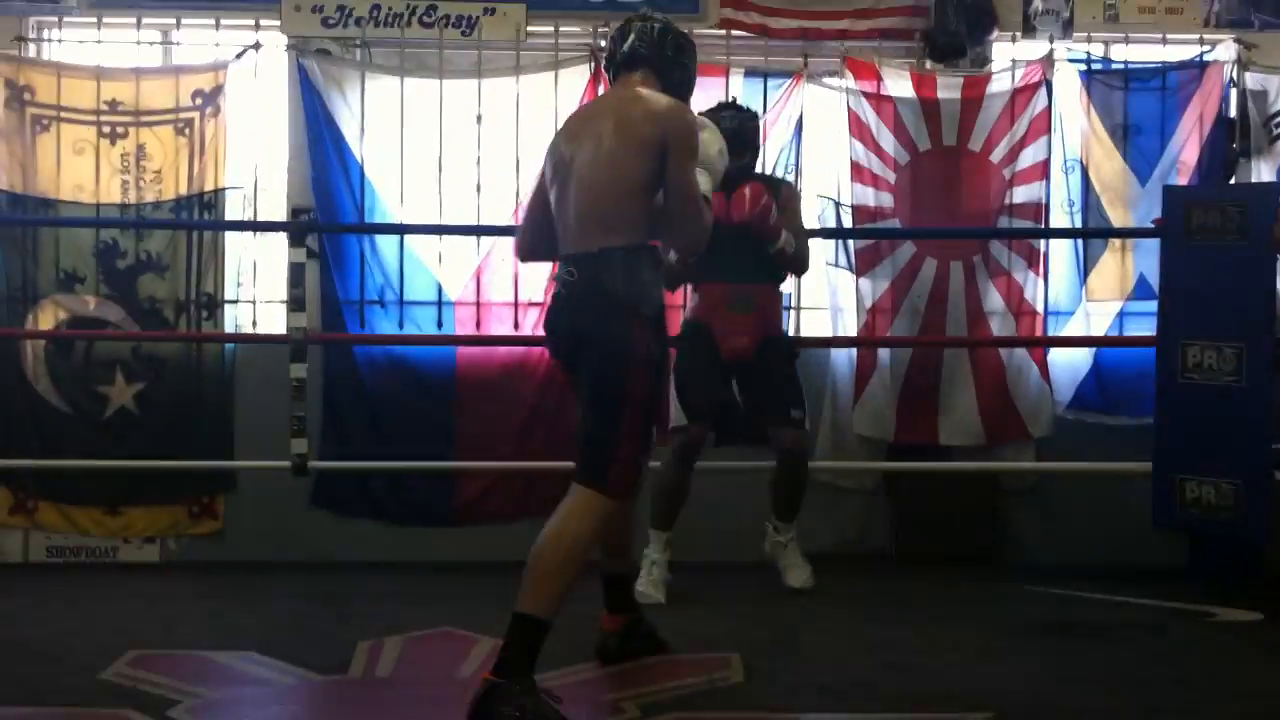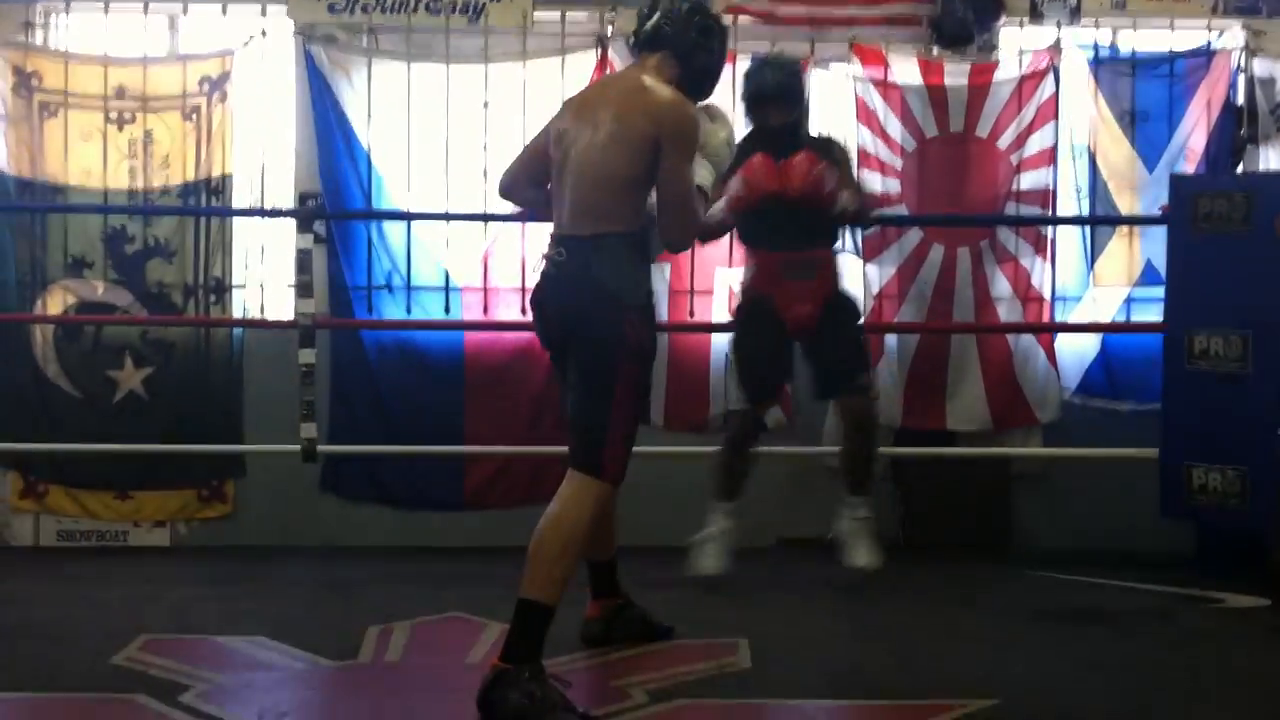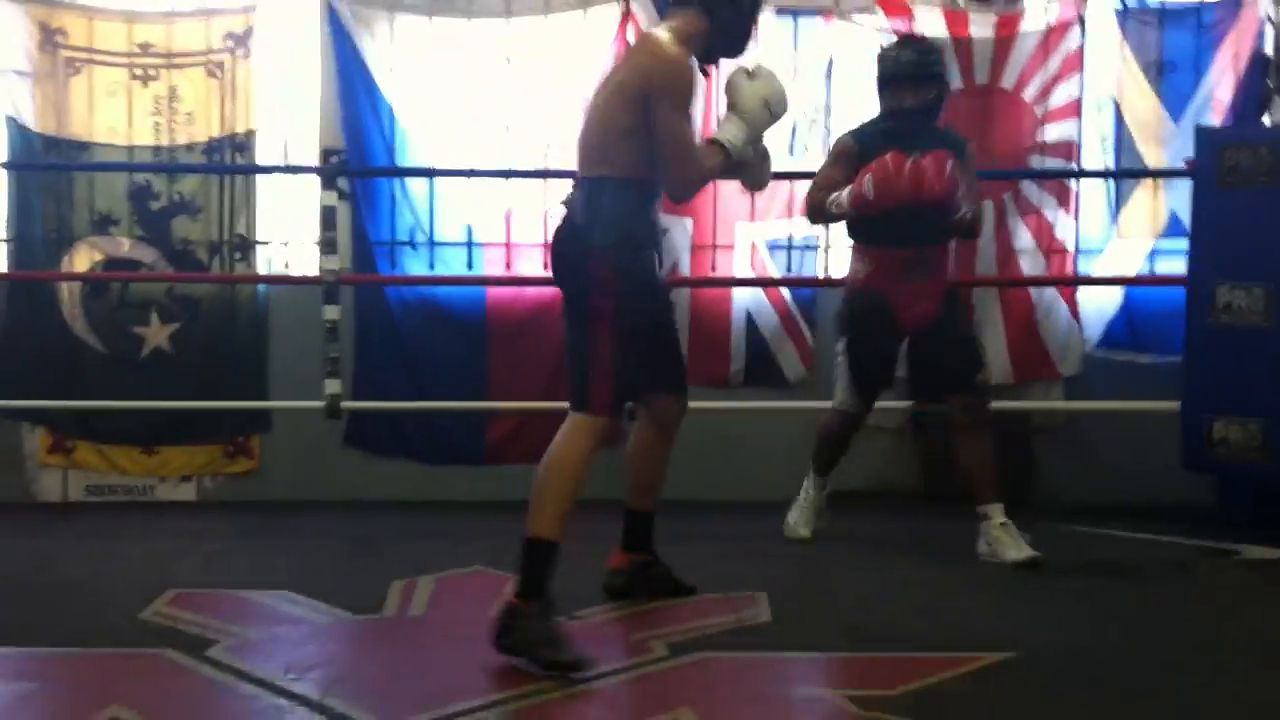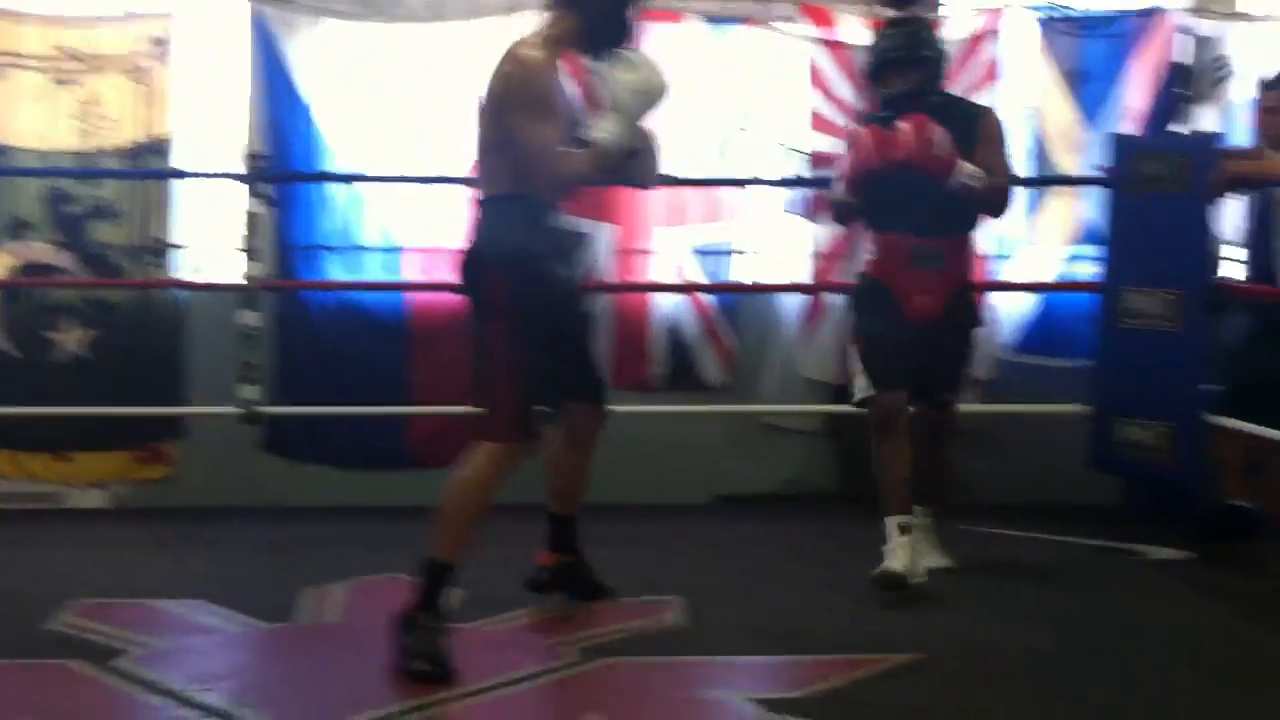
dt=0.3s
person 1, frame 1
left shoulder: (573, 127)
right shoulder: (671, 115)
left elbow: (531, 242)
right elbow: (690, 237)
right wrist: (703, 180)
left hip: (571, 304)
right hip: (623, 309)
left knee: (616, 468)
right knee: (599, 486)
left ankle: (622, 620)
person 1, frame 2
left shoulder: (583, 101)
right shoulder: (672, 109)
left elbow: (514, 186)
right elbow: (676, 234)
right wrist: (705, 171)
left hip: (561, 285)
right hip: (610, 293)
left knee: (602, 459)
right knee: (591, 473)
left ankle: (608, 606)
person 1, frame 3
right shoulder: (670, 60)
right elbow: (682, 179)
left wrist: (733, 152)
right wrist: (740, 128)
left hip: (624, 240)
right hip: (601, 242)
left knee: (665, 398)
right knee: (593, 414)
left ankle: (634, 559)
right ankle: (526, 604)
person 1, frame 4
left shoulder: (549, 68)
right shoulder: (530, 65)
left elbow: (558, 160)
right elbow: (550, 180)
left wrist: (621, 144)
right wrist: (616, 122)
left hip: (541, 255)
right hip: (508, 258)
left knee: (584, 404)
right knee: (504, 436)
left ankle: (560, 556)
right ankle: (423, 609)
person 2, frame 1
left shoulder: (778, 195)
left elbow: (799, 263)
right elbow: (669, 277)
left wrist: (773, 232)
left hip: (763, 335)
right hip: (705, 334)
left knee: (793, 445)
right knee: (686, 442)
left ankle: (783, 538)
right ankle: (655, 556)
person 2, frame 2
left shoulder: (828, 153)
right shoulder: (737, 159)
left elbow: (860, 215)
right elbow: (706, 228)
left wrist: (834, 194)
right wrist: (736, 199)
left hip: (822, 298)
right hip: (765, 300)
left knee: (859, 409)
right knee: (749, 414)
left ankle: (855, 516)
right ankle: (719, 526)
person 2, frame 3
left shoulder: (953, 147)
right shoulder: (858, 144)
left elbow: (972, 228)
right elbow: (816, 207)
left wrist: (959, 202)
right wrist: (857, 197)
left hip: (935, 295)
right hip: (872, 296)
left knee: (969, 405)
right knee: (852, 409)
left ankle: (992, 525)
right ankle: (812, 491)
person 2, frame 4
left shoulder: (975, 121)
right shoulder: (870, 131)
left elbow: (997, 198)
right elbow: (840, 211)
left wrist: (951, 166)
right wrist: (851, 180)
left hip: (946, 289)
right hip: (884, 288)
left knee: (936, 413)
right knee: (890, 407)
left ankle: (918, 525)
right ankle: (897, 537)
